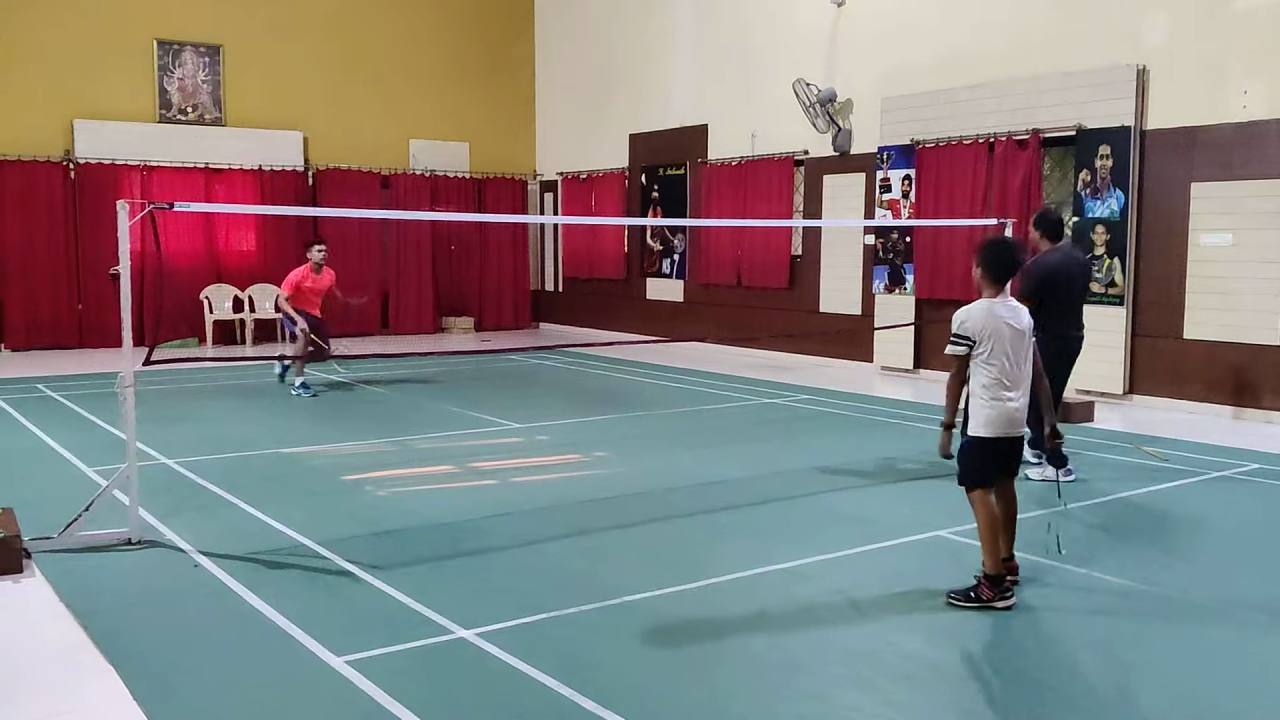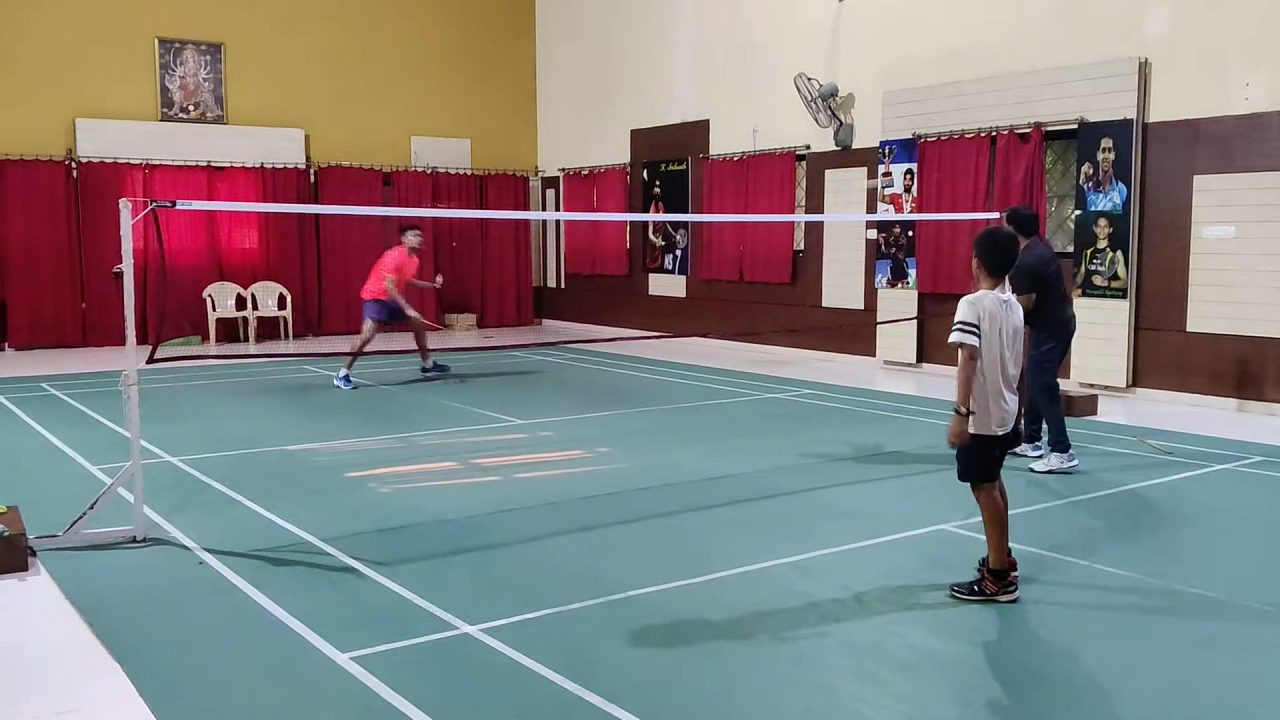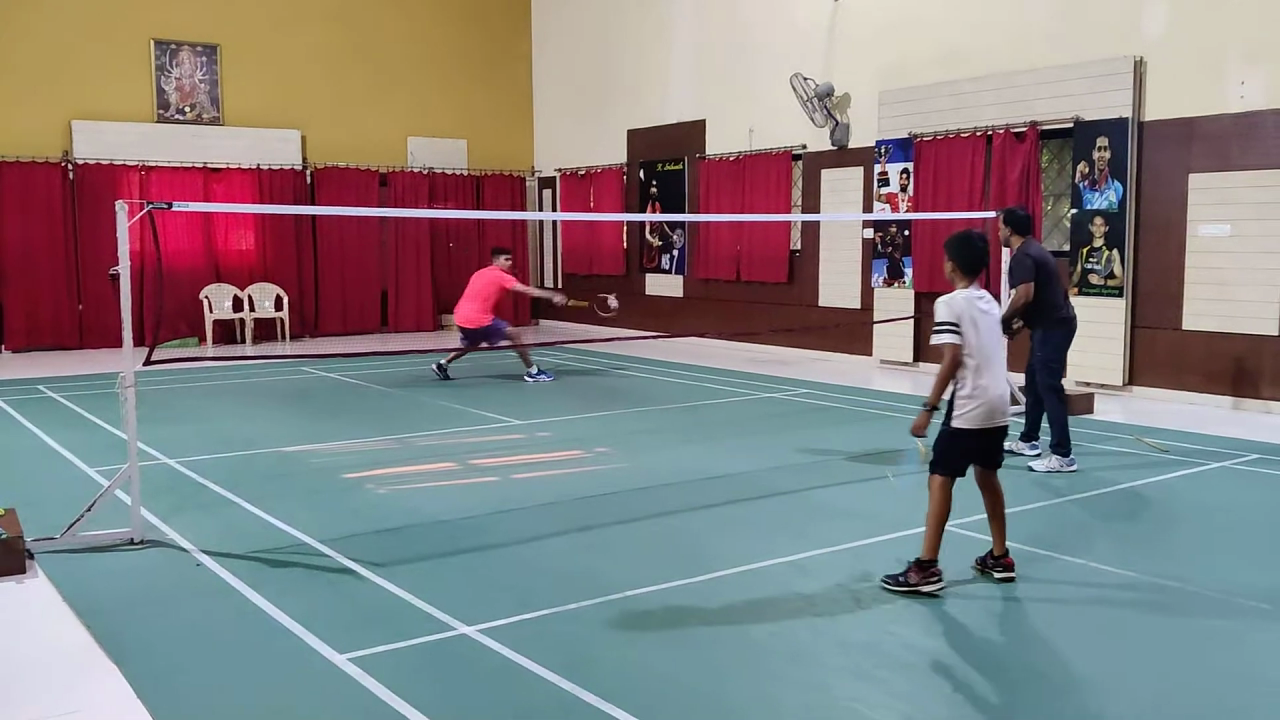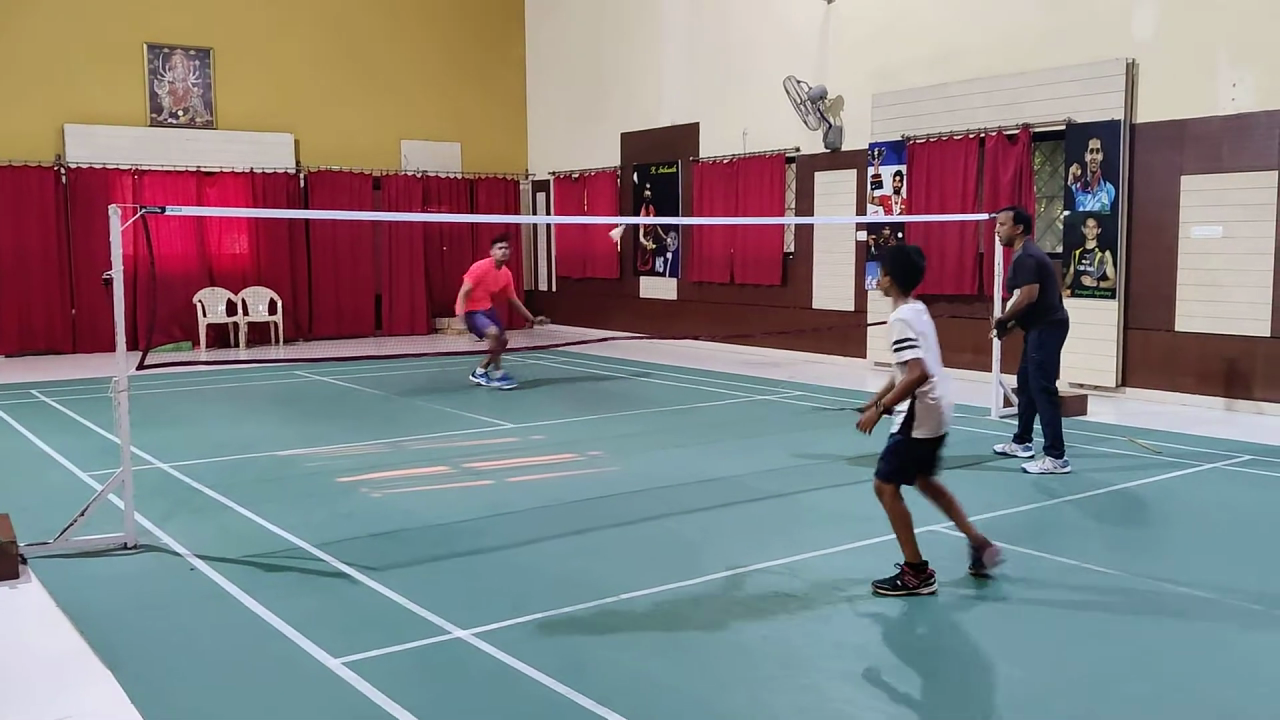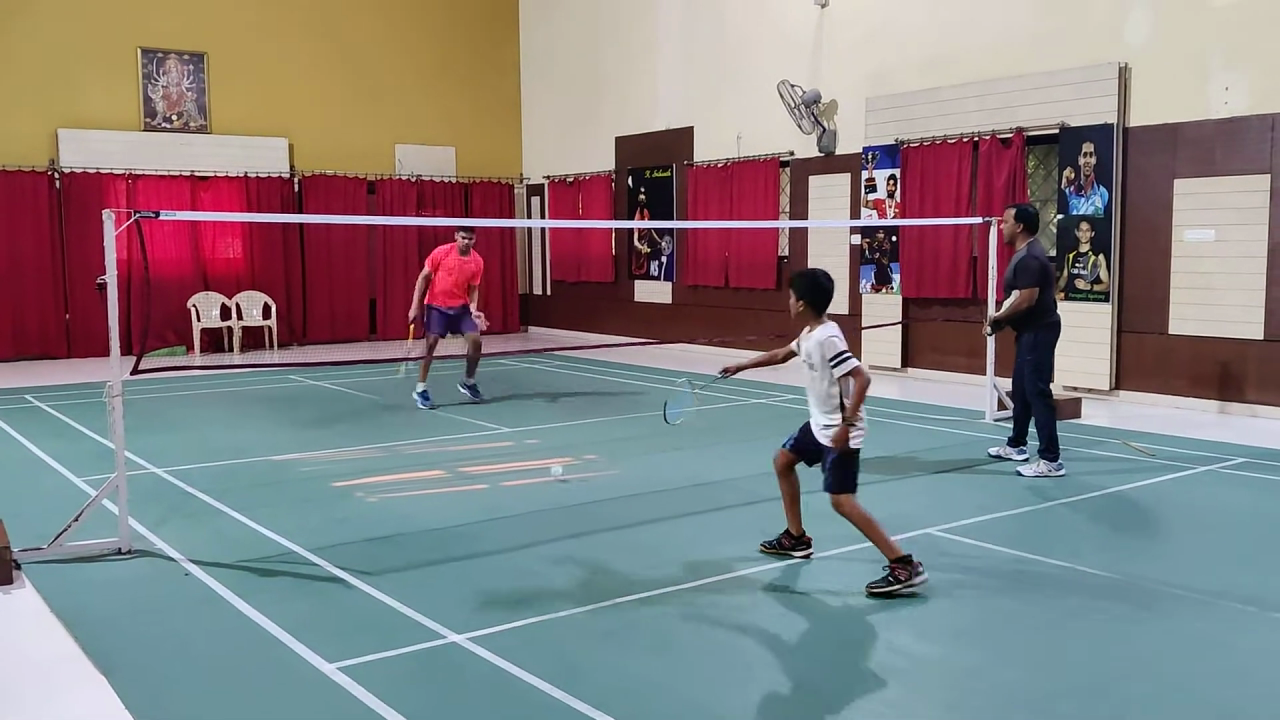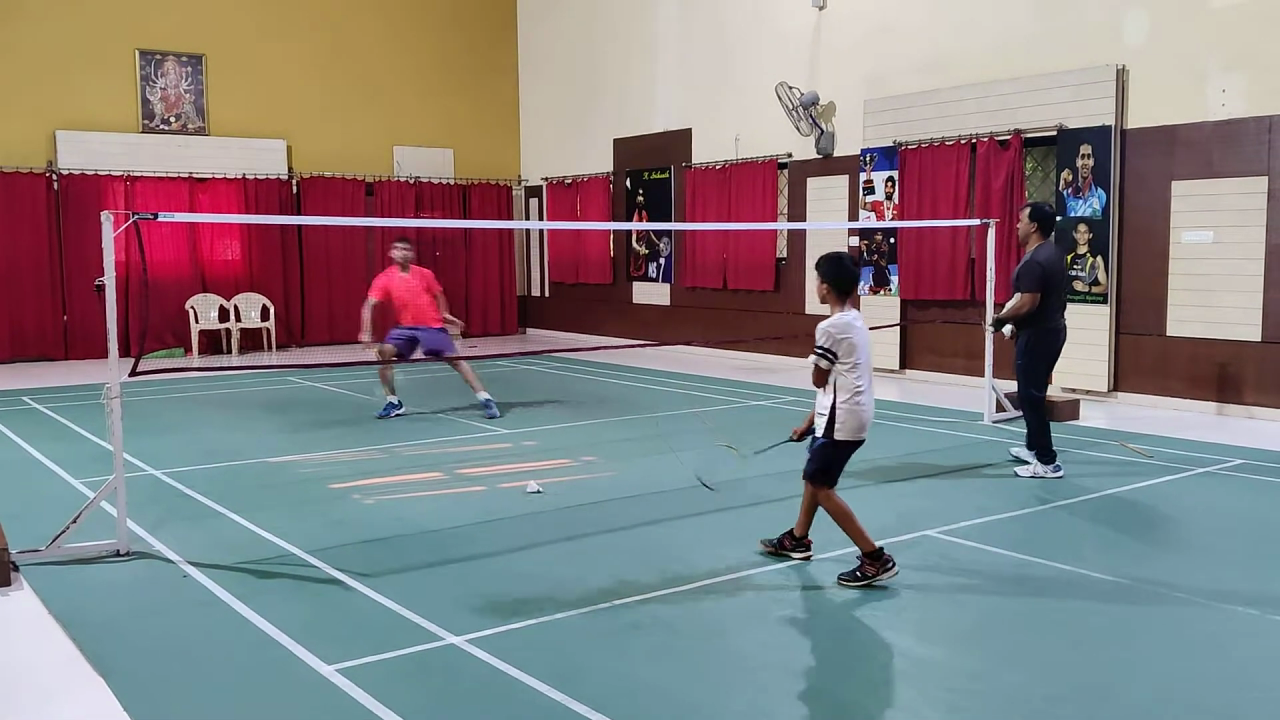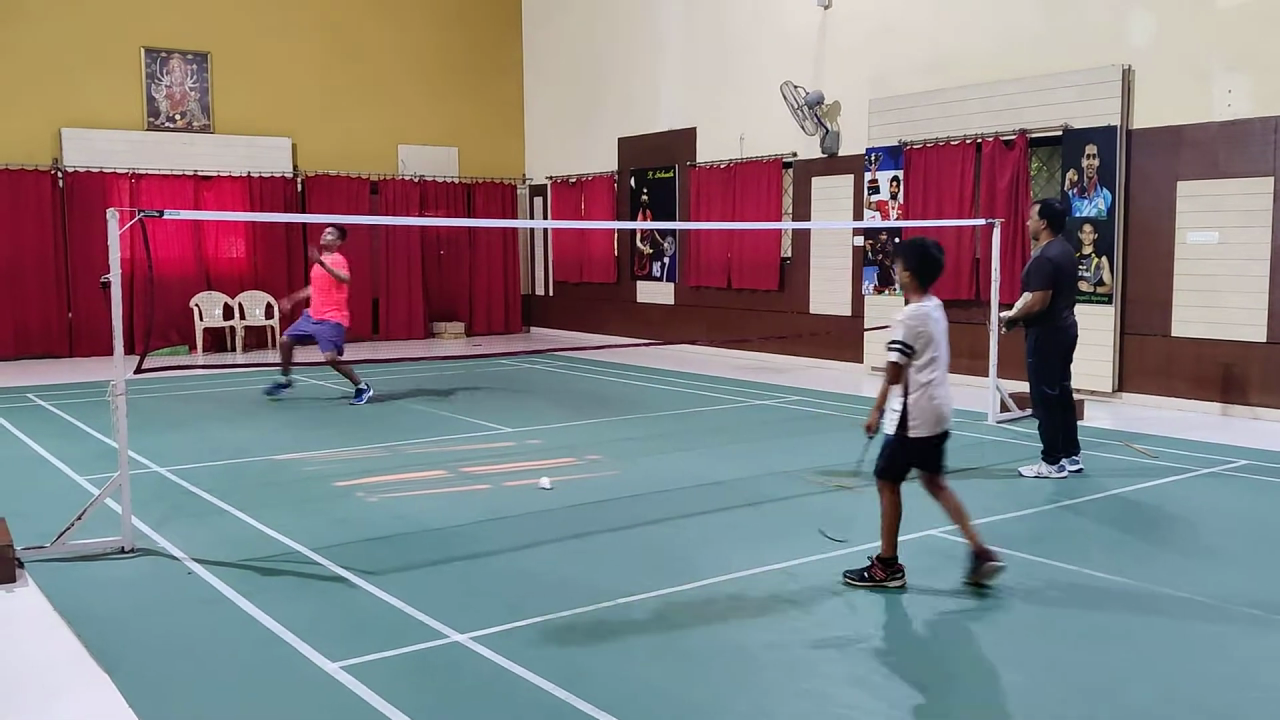
dt=0.5s
person 1, frame 1
left shoulder: (967, 316)
right shoulder: (1023, 315)
left elbow: (958, 376)
right elbow: (1037, 371)
left wrist: (947, 426)
right wrist: (1049, 418)
left hip: (985, 421)
right hip: (1015, 418)
left knee: (979, 493)
right knee: (1004, 486)
left ankle: (995, 584)
right ankle: (1006, 561)
person 1, frame 2
left shoulder: (972, 304)
right shoulder: (1014, 306)
left elbow: (969, 361)
right elbow: (1015, 363)
left wrist: (960, 412)
left hip: (981, 414)
right hip: (1006, 412)
left knee: (984, 488)
right knee: (992, 481)
left ankle: (998, 578)
right ankle: (1002, 558)
person 1, frame 3
left shoulder: (950, 303)
right shoulder: (991, 302)
left elbow: (952, 360)
left wrist: (928, 409)
left hip: (970, 409)
right hip: (998, 406)
left knee: (940, 481)
right knee: (987, 476)
left ankle: (927, 568)
right ankle: (1000, 558)
person 1, frame 4
left shoulder: (902, 320)
right shoulder: (917, 311)
left elbow: (916, 374)
left wrist: (877, 408)
right wrist: (881, 398)
left hip: (921, 416)
right hip: (931, 413)
left knee: (885, 486)
right knee: (925, 481)
left ankle: (916, 571)
right ankle: (980, 546)
person 1, frame 5
left shoulder: (827, 338)
right shoulder: (811, 334)
left elbow: (862, 378)
right elbow: (781, 354)
left wrist: (848, 425)
right wrist: (740, 366)
left hip: (838, 428)
right hip: (821, 423)
left knee: (842, 500)
right knee: (783, 461)
left ankle: (903, 565)
right ankle: (796, 538)
person 1, frame 6
left shoulder: (830, 328)
right shoulder: (855, 320)
left elbow: (819, 380)
left wrist: (815, 363)
right wrist: (810, 422)
left hip: (842, 421)
right hip: (853, 416)
left knee: (821, 488)
right knee: (816, 477)
left ankle: (875, 559)
right ankle: (796, 539)
person 1, frame 7
left shoulder: (908, 318)
right shoulder: (936, 308)
left elbow: (893, 375)
right wrist: (879, 409)
left hip: (914, 417)
right hip: (938, 412)
left knee: (887, 482)
right knee: (934, 481)
left ankle: (887, 566)
right ankle: (980, 553)
person 2, frame 1
left shoulder: (1038, 267)
right shoulder: (1079, 259)
left hip: (1049, 341)
right hip: (1072, 337)
left knee: (1037, 401)
right knee: (1048, 398)
left ankle: (1059, 466)
right ankle: (1037, 448)
person 2, frame 2
left shoulder: (1025, 261)
right shoulder: (1041, 248)
left elbow: (1025, 305)
left hip: (1049, 330)
right hip: (1057, 324)
left knee: (1044, 388)
right knee: (1034, 383)
left ankle: (1061, 452)
right ankle: (1031, 441)
person 2, frame 3
left shoulder: (1022, 256)
right shoulder: (1033, 250)
left elbow: (1024, 296)
left wrist: (1004, 319)
right wrist: (1021, 322)
left hip: (1052, 327)
right hip: (1052, 324)
left knee: (1050, 388)
right knee: (1034, 382)
left ankle: (1062, 456)
right ankle: (1028, 440)
person 2, frame 4
left shoulder: (1026, 257)
right shoulder: (1025, 254)
left elbow: (1028, 298)
left wrist: (1002, 320)
right wrist: (1009, 324)
left hip: (1046, 329)
right hip: (1039, 328)
left knee: (1042, 389)
right knee: (1026, 384)
left ankle: (1055, 457)
right ankle: (1022, 442)
person 2, frame 5
left shoulder: (1030, 258)
right shoulder: (1025, 254)
left elbow: (1027, 300)
left wrist: (997, 318)
right wrist: (1002, 320)
left hip: (1038, 332)
right hip: (1030, 332)
left knee: (1037, 393)
right knee: (1021, 390)
left ankle: (1050, 460)
right ankle: (1016, 445)
person 2, frame 6
left shoulder: (1034, 262)
right shoulder: (1053, 254)
left elbow: (1027, 304)
left wrist: (1000, 317)
right wrist: (1011, 317)
left hip: (1036, 336)
right hip: (1052, 331)
left knee: (1030, 398)
right knee: (1036, 394)
left ankle: (1047, 463)
right ankle: (1035, 447)
person 2, frame 7
left shoulder: (1045, 258)
right shoulder: (1065, 251)
left elbow: (1038, 302)
left wrist: (1012, 318)
right wrist: (1017, 315)
left hip: (1046, 335)
right hip: (1064, 330)
left knee: (1044, 399)
right knee: (1062, 394)
left ankle: (1052, 462)
right ankle: (1070, 455)
